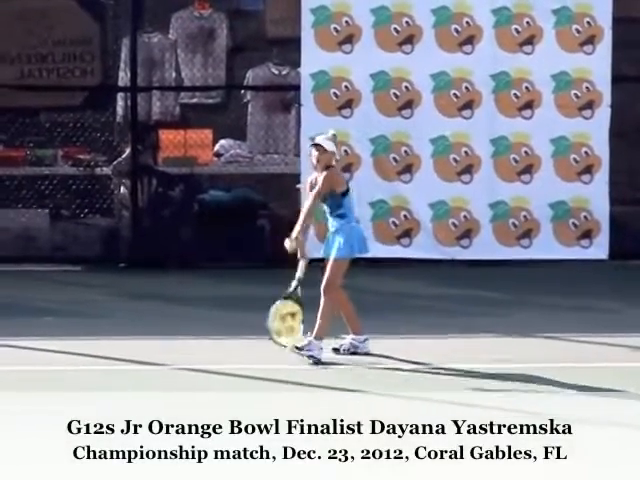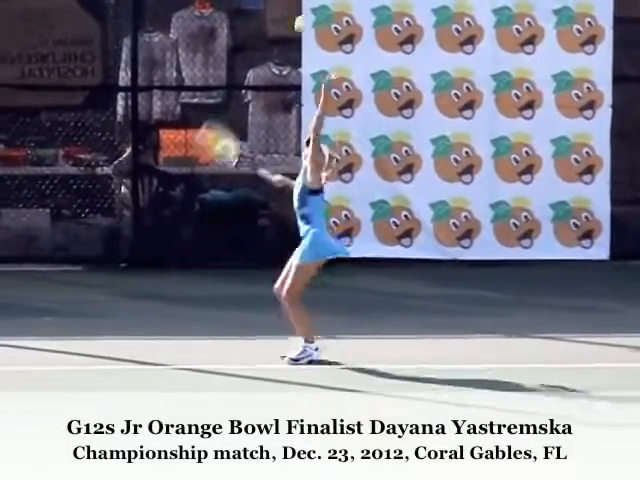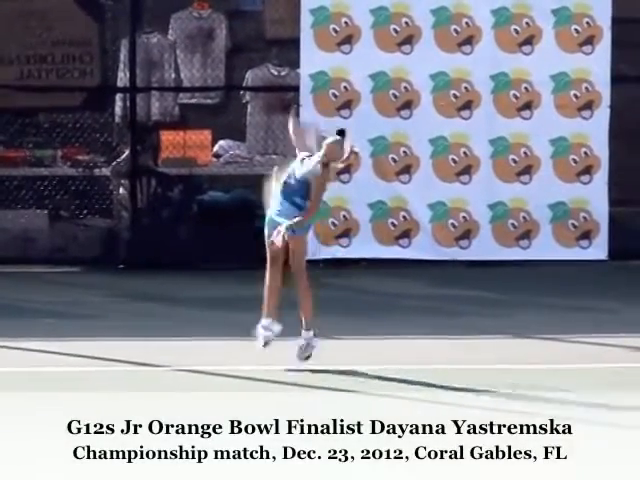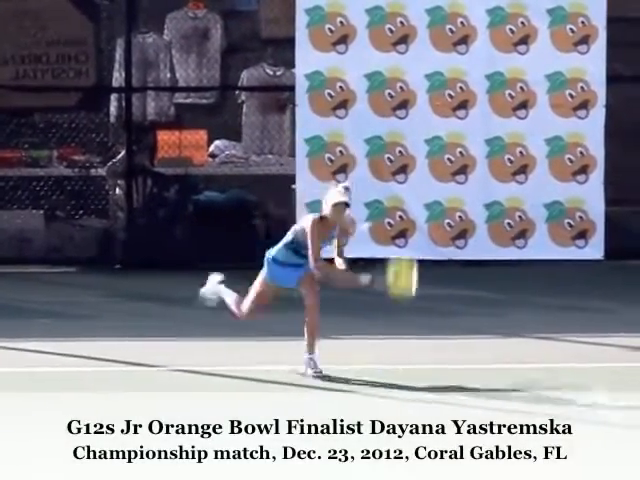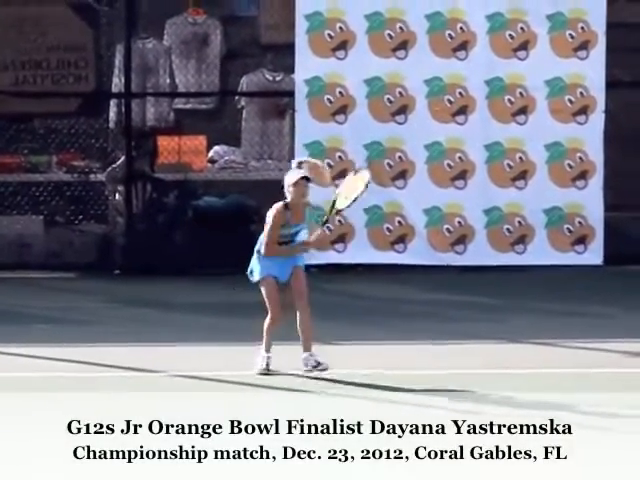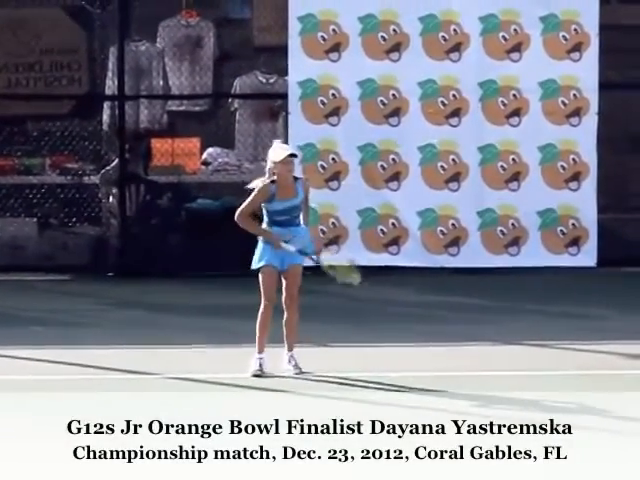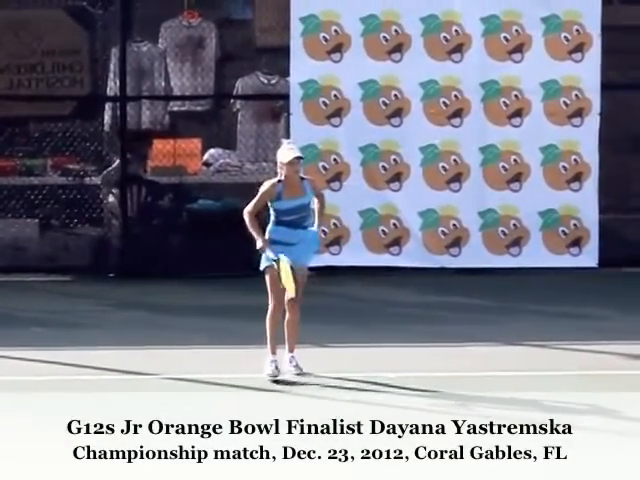
dt=0.4s
person 1, frame 1
left shoulder: (330, 175)
right shoulder: (312, 180)
left elbow: (310, 208)
right elbow: (306, 213)
left wrist: (295, 235)
right wrist: (300, 245)
left hip: (346, 234)
right hip: (335, 234)
left knee: (328, 288)
right knee: (335, 289)
left ankle: (315, 343)
right ankle: (358, 338)
person 1, frame 2
left shoulder: (313, 176)
right shoulder: (307, 180)
left elbow: (316, 134)
left wrist: (322, 105)
right wrist: (279, 179)
left hip: (313, 243)
right hip: (309, 242)
left knee: (290, 295)
right knee: (281, 290)
left ankle: (309, 347)
right ankle: (305, 339)
person 1, frame 3
left shoulder: (323, 175)
right shoulder: (305, 154)
left elbow: (311, 212)
right elbow: (296, 132)
left wrist: (290, 225)
left hip: (296, 220)
right hip: (277, 213)
left knee: (298, 271)
right knee: (273, 267)
left ankle: (308, 334)
right ankle: (269, 321)
person 1, frame 4
left shoulder: (341, 224)
right shoulder: (314, 223)
right elbow: (317, 267)
left wrist: (341, 264)
right wrist: (356, 280)
left hip: (302, 264)
right hip: (281, 263)
left knee: (312, 305)
right knee: (244, 312)
left ankle: (310, 358)
right ankle: (217, 286)
person 1, frame 5
left shoulder: (305, 206)
right shoulder: (279, 212)
right elbow: (268, 250)
left wrist: (304, 243)
right wrist: (303, 246)
left hip: (291, 256)
right hip: (268, 259)
left knee: (302, 303)
right knee: (275, 314)
left ankle: (308, 355)
right ankle: (266, 355)
person 1, frame 6
left shoulder: (302, 185)
right shoulder: (266, 188)
right elbow: (240, 217)
left wrist: (304, 230)
right wrist: (268, 235)
left hip: (294, 246)
right hip: (271, 247)
left knee: (291, 302)
right knee: (268, 302)
left ankle: (290, 355)
right ankle: (259, 356)
person 1, frame 7
left shoulder: (309, 184)
right shoulder: (272, 188)
left elbow: (319, 199)
right elbow: (249, 213)
left wrist: (316, 227)
right wrist: (259, 238)
left hip: (300, 247)
right hip: (276, 248)
left knee: (293, 303)
right knee: (276, 303)
left ankle: (291, 356)
right ankle: (272, 358)
